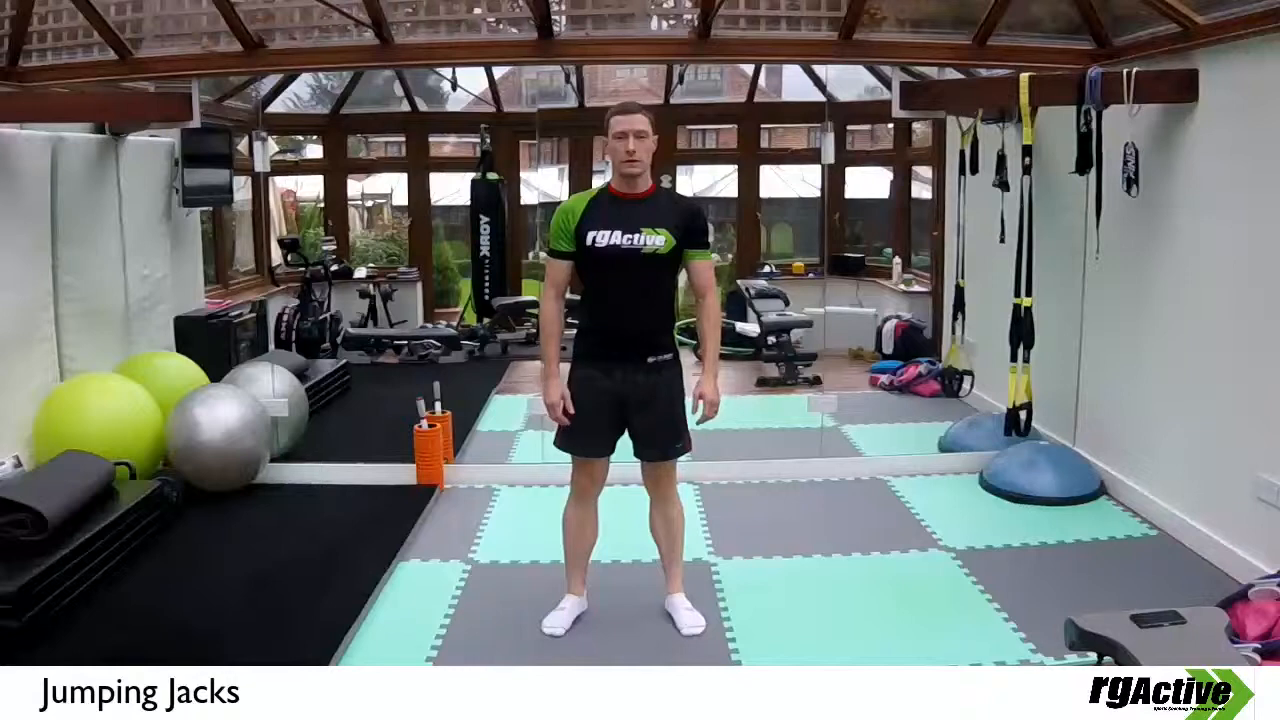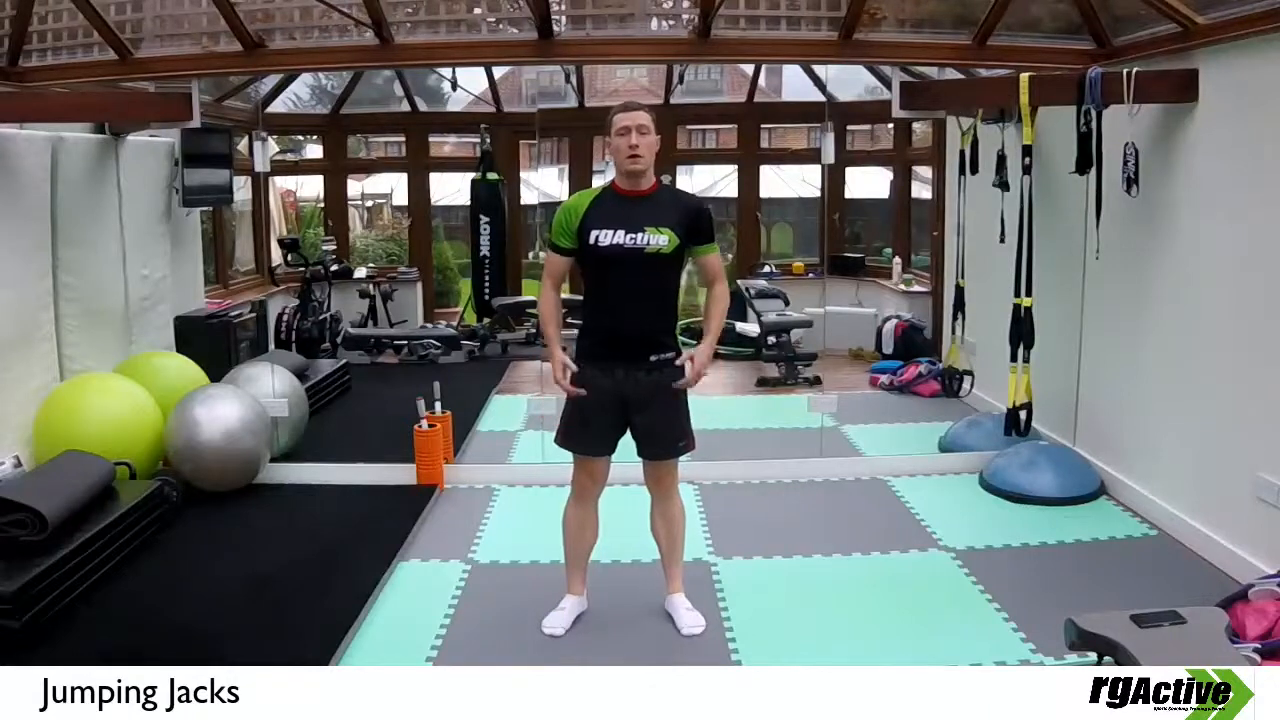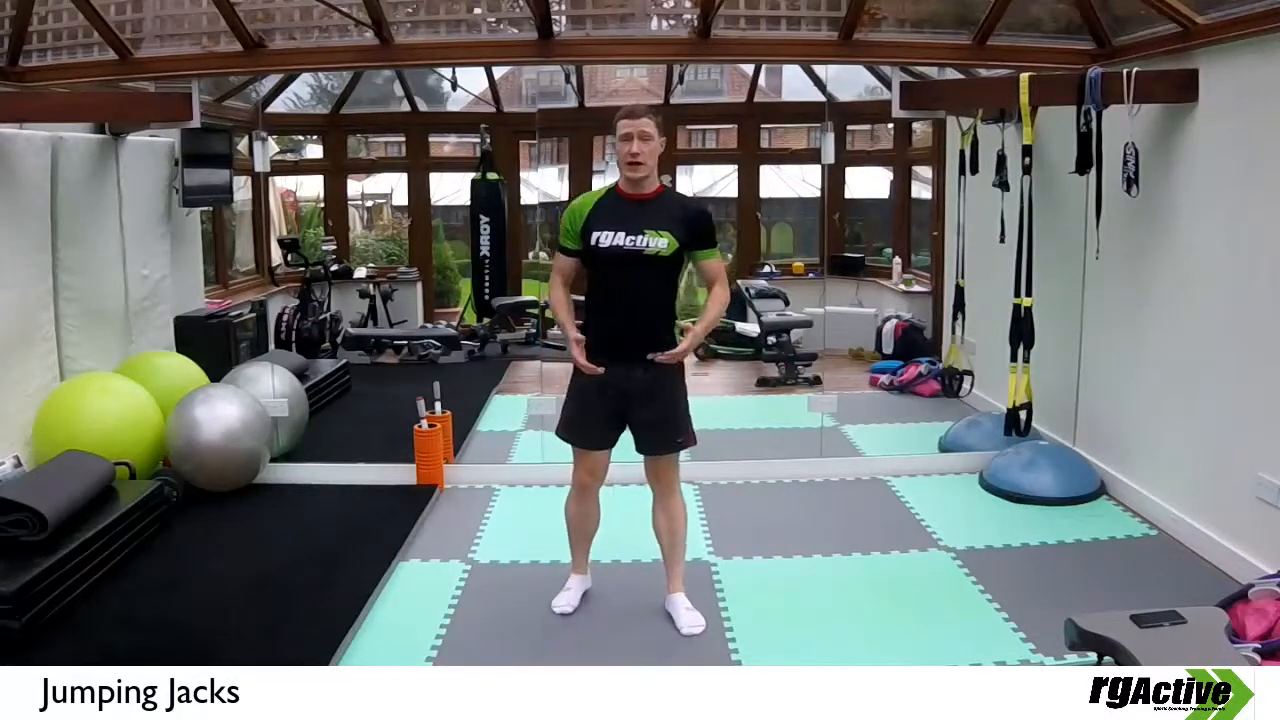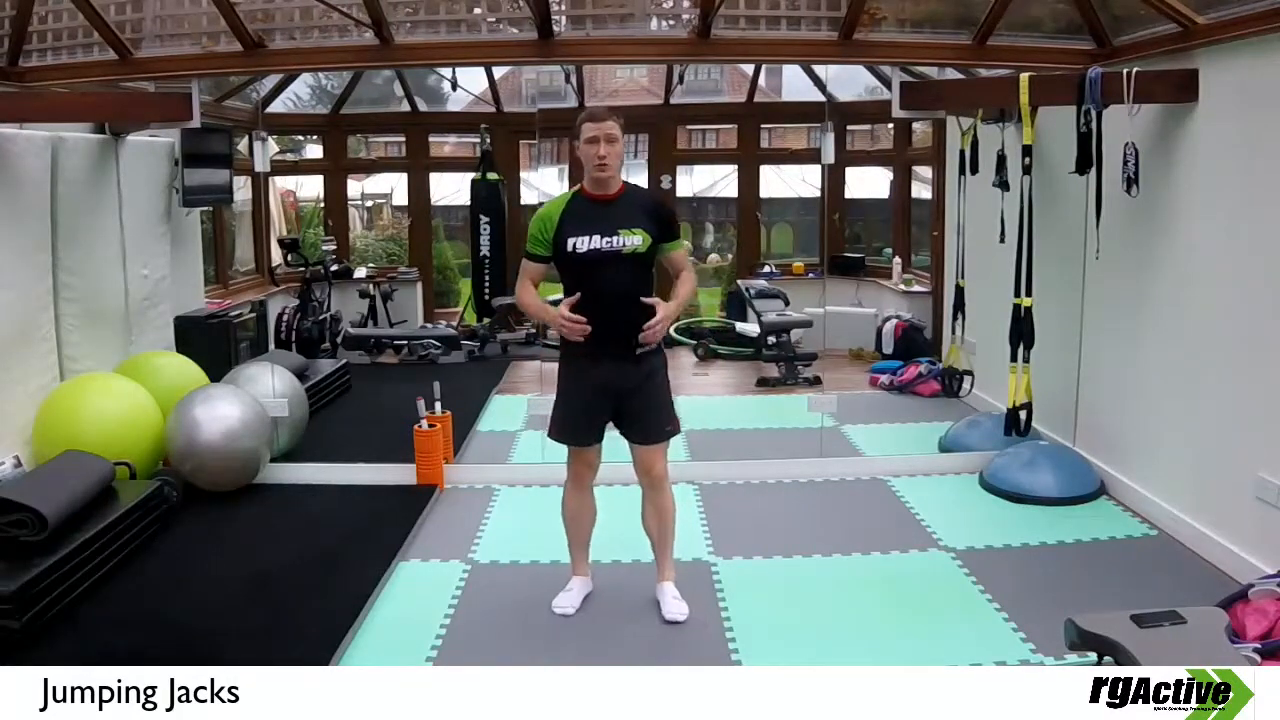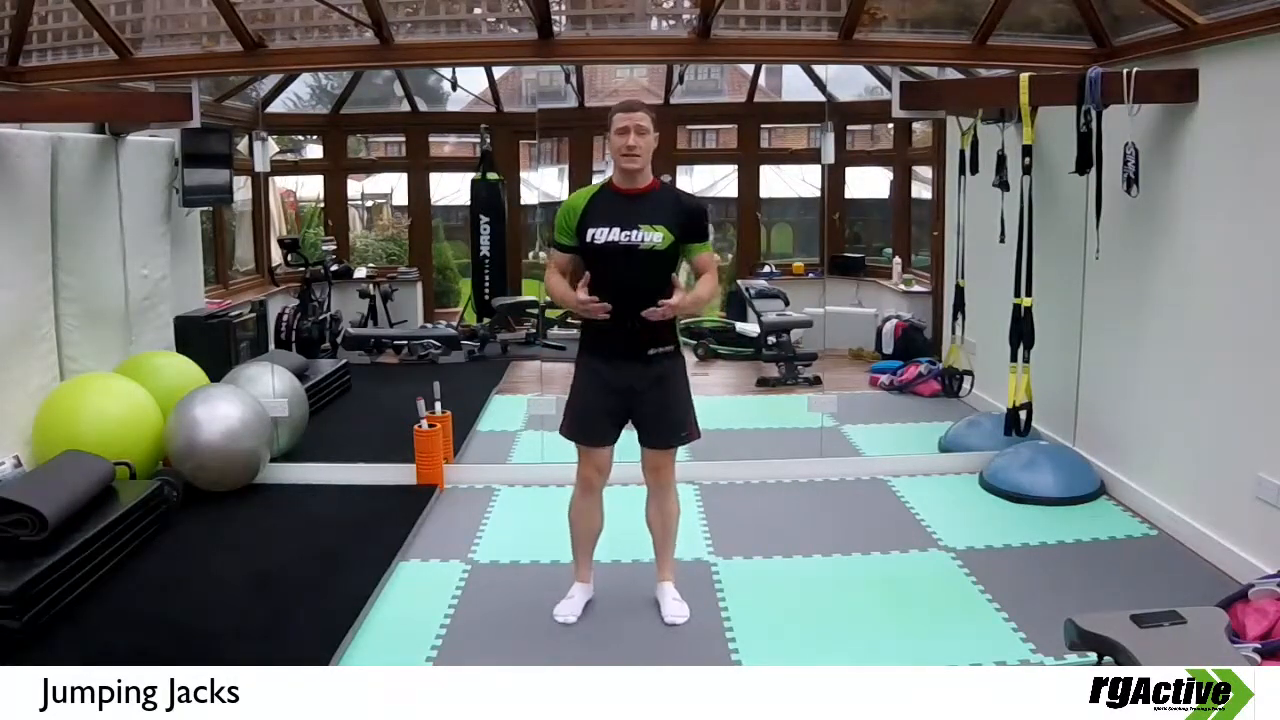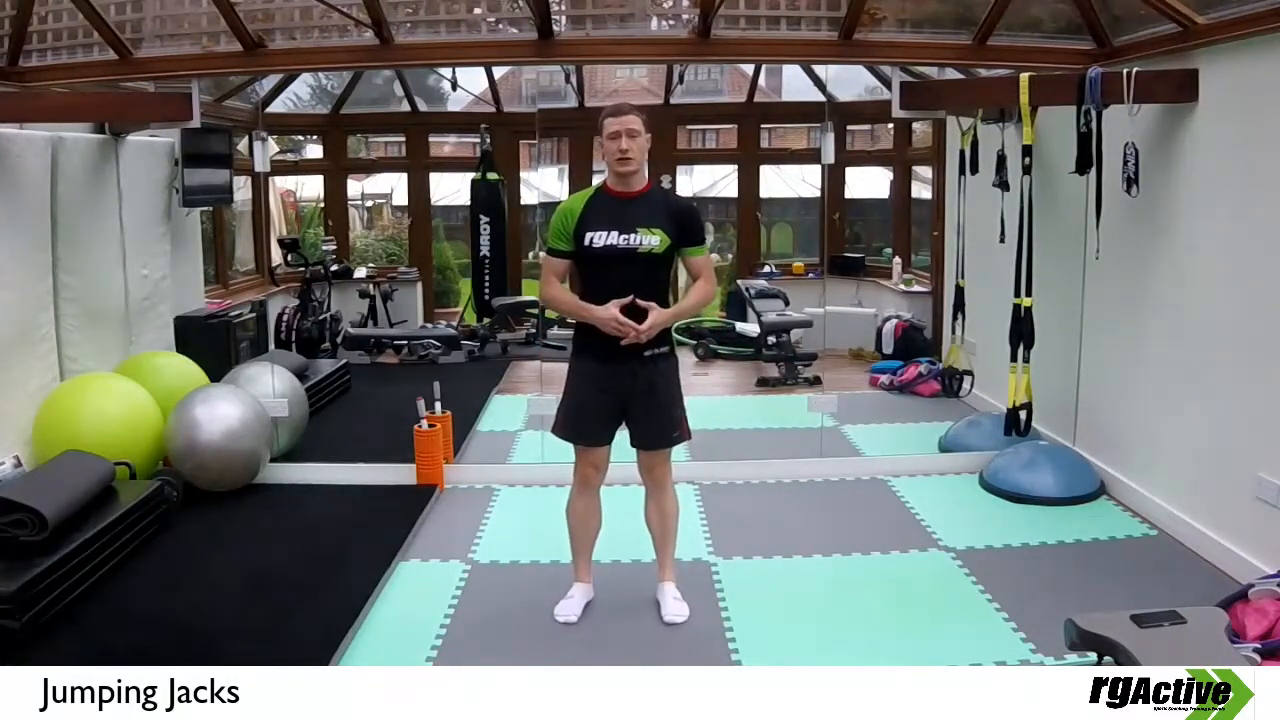
dt=0.7s
person 1, frame 1
left shoulder: (683, 212)
right shoulder: (576, 212)
left elbow: (706, 295)
right elbow: (553, 295)
left wrist: (709, 373)
right wrist: (551, 375)
left hip: (658, 371)
right hip: (592, 371)
left knee: (662, 485)
right knee: (584, 486)
left ankle: (675, 592)
right ankle: (574, 594)
person 1, frame 2
left shoulder: (687, 209)
right shoulder: (579, 209)
left elbow: (716, 283)
right elbow: (551, 284)
left wrist: (707, 345)
right wrist: (554, 350)
left hip: (661, 369)
right hip: (594, 370)
left knee: (664, 484)
right knee: (585, 485)
left ankle: (675, 592)
right ankle: (575, 594)
person 1, frame 3
left shoulder: (688, 213)
right shoulder: (585, 210)
left elbow: (718, 285)
right elbow: (559, 280)
left wrist: (698, 330)
right wrist: (569, 330)
left hip: (658, 367)
right hip: (597, 367)
left knee: (665, 482)
right knee: (585, 479)
left ankle: (675, 592)
right ankle: (579, 574)
person 1, frame 4
left shoulder: (653, 208)
right shoulder: (554, 215)
left elbow: (684, 272)
right elbow: (525, 288)
left wrist: (672, 308)
right wrist: (551, 315)
left hip: (643, 362)
right hip: (582, 364)
left knee: (654, 475)
right knee: (580, 473)
left ankle: (665, 580)
right ankle: (580, 575)
person 1, frame 5
left shoulder: (683, 207)
right shoulder: (580, 205)
left elbow: (710, 275)
right elbow: (554, 271)
left wrist: (685, 300)
right wrist: (573, 297)
left hip: (659, 361)
right hip: (598, 361)
left knee: (661, 475)
right knee: (590, 475)
left ankle: (665, 581)
right ankle: (582, 581)
person 1, frame 6
left shoulder: (676, 209)
right shoulder: (574, 210)
left elbow: (706, 282)
right elbow: (549, 287)
left wrist: (666, 315)
right wrist: (593, 313)
left hip: (654, 361)
right hip: (593, 362)
left knee: (658, 474)
right knee: (587, 474)
left ankle: (666, 580)
right ankle: (582, 581)
